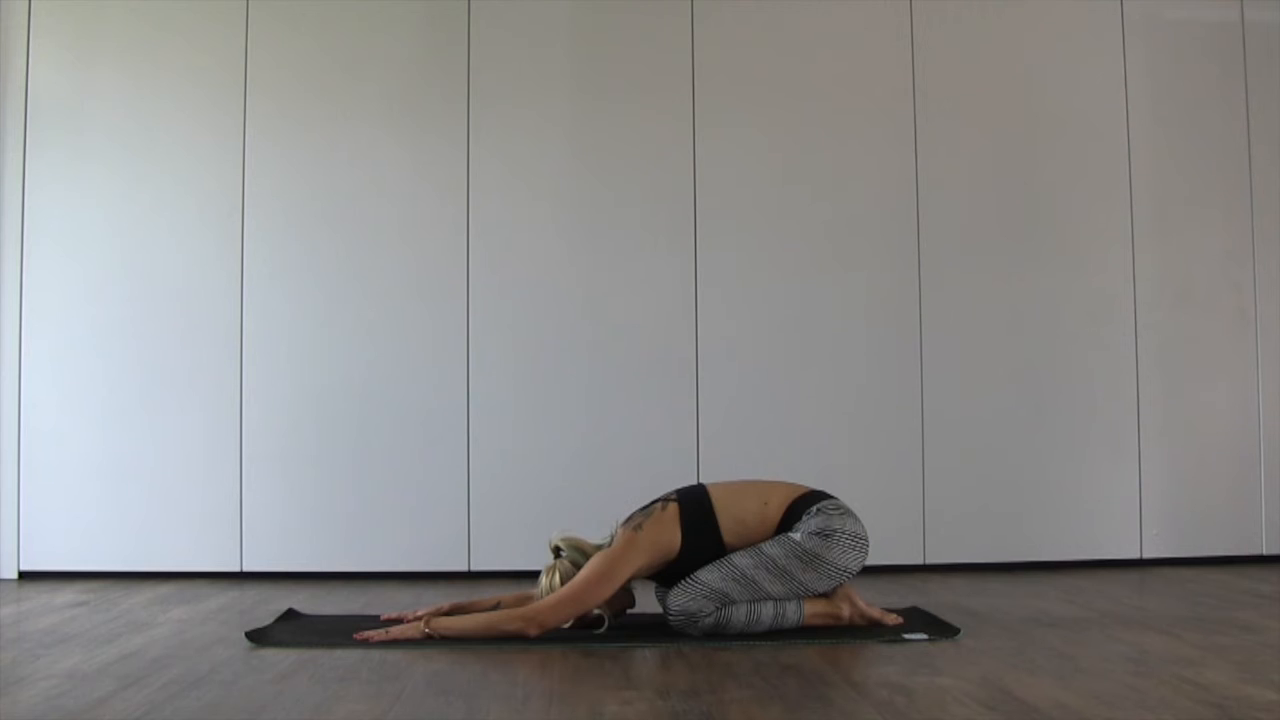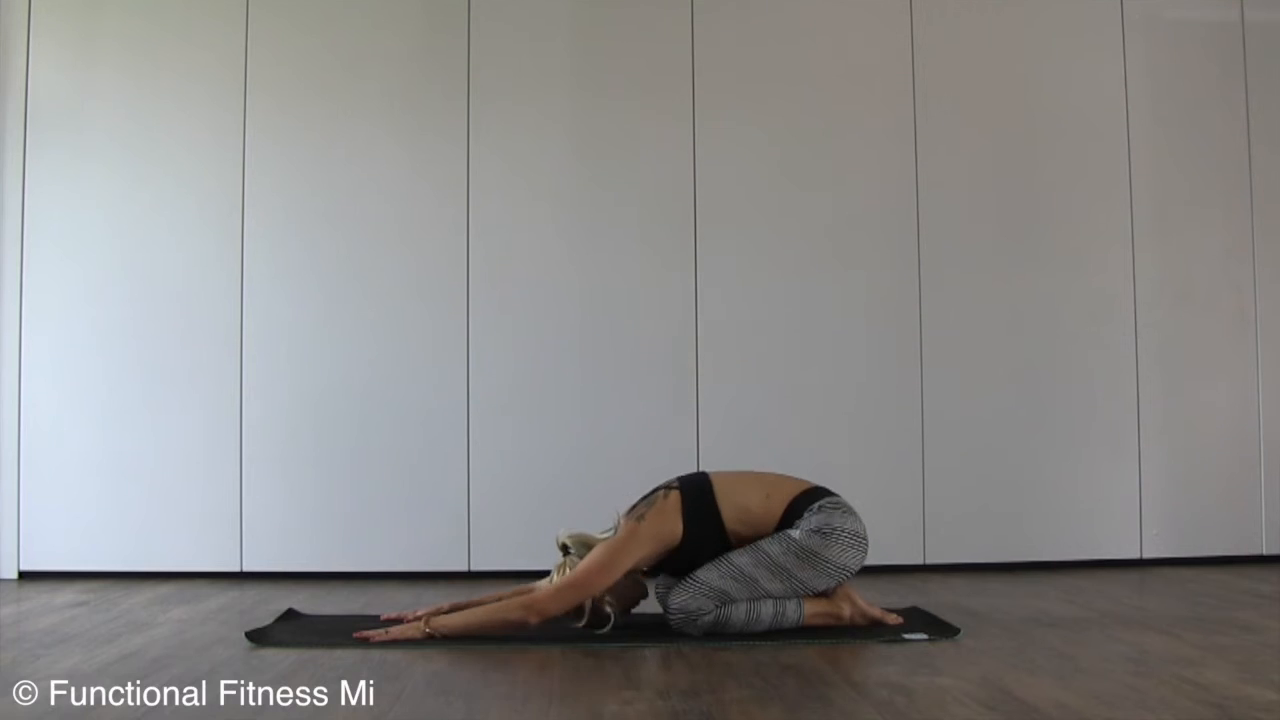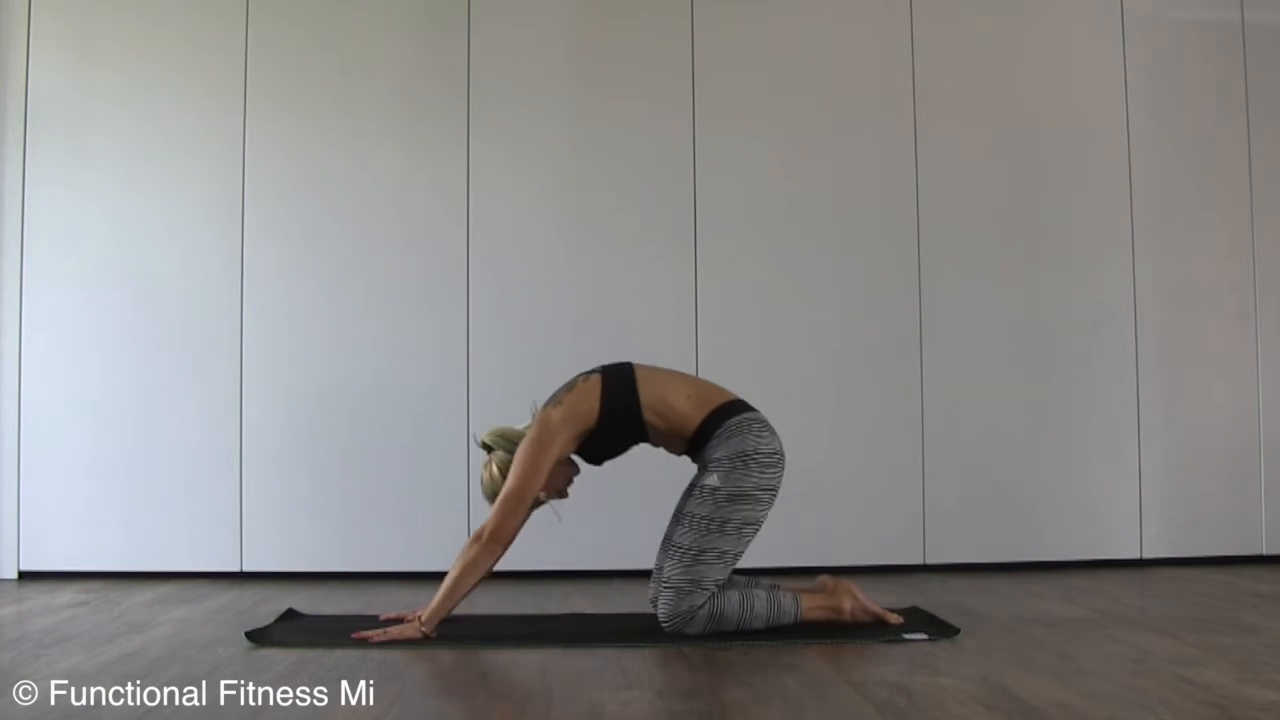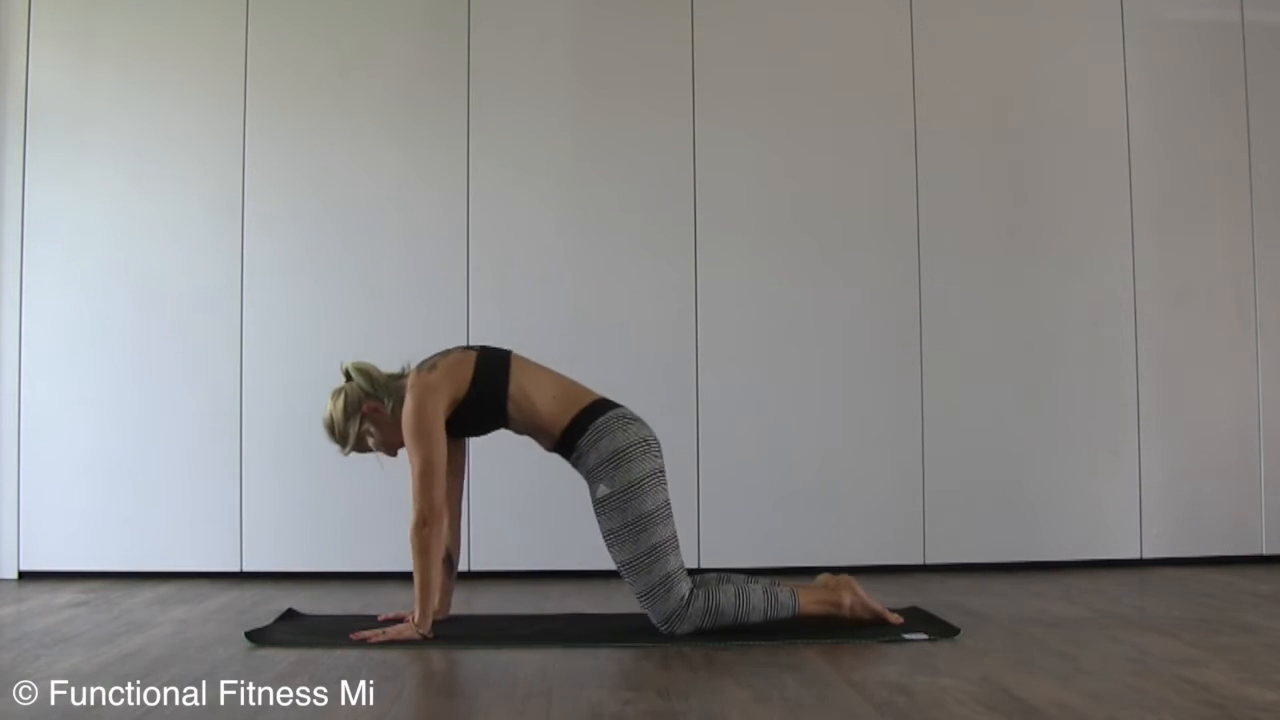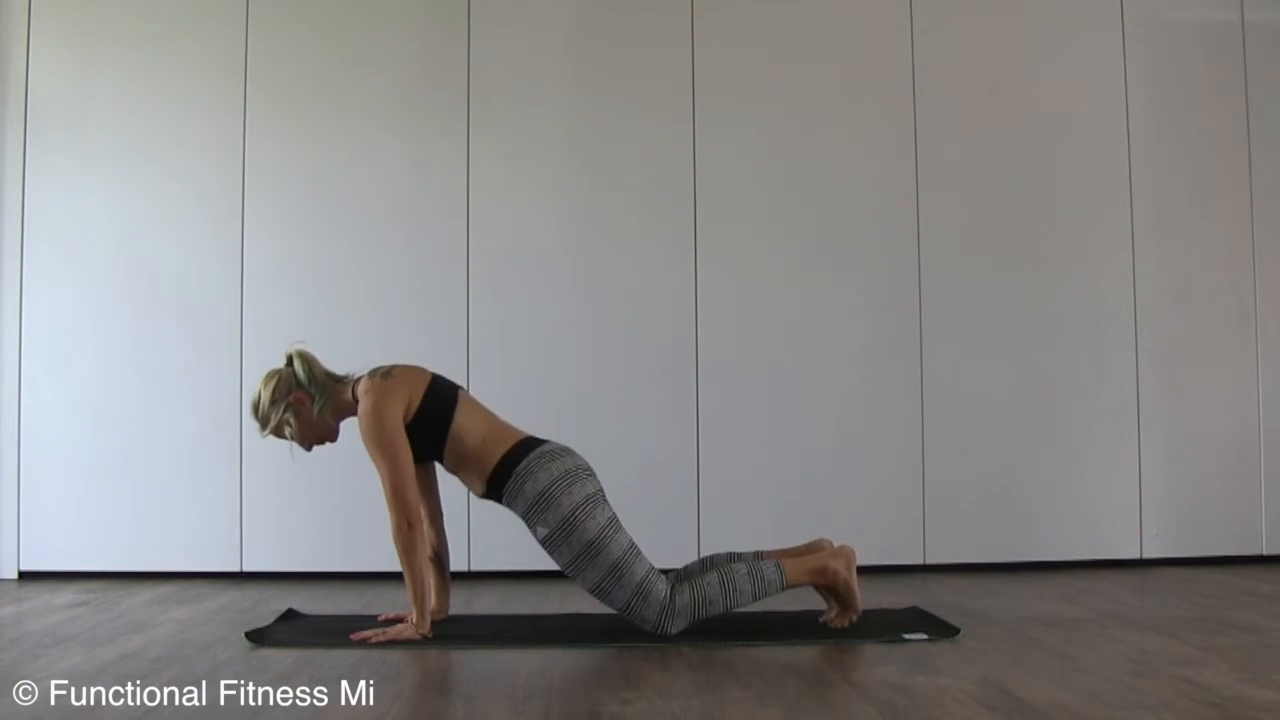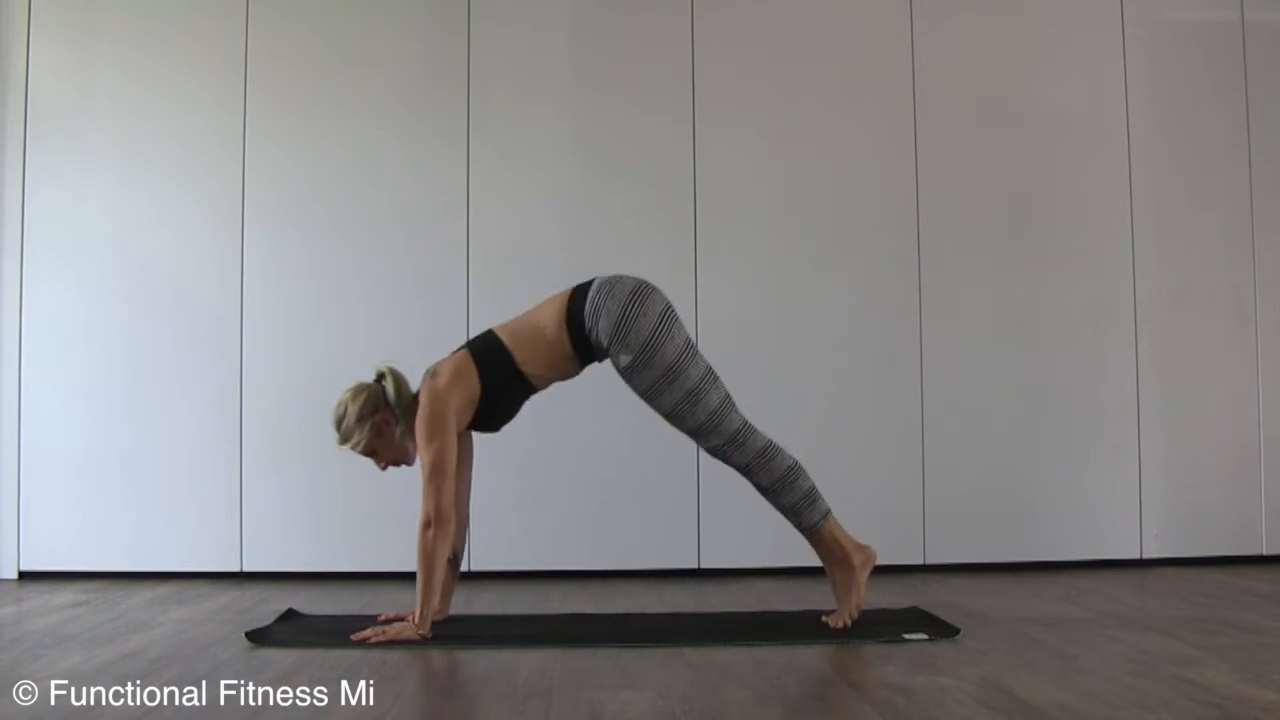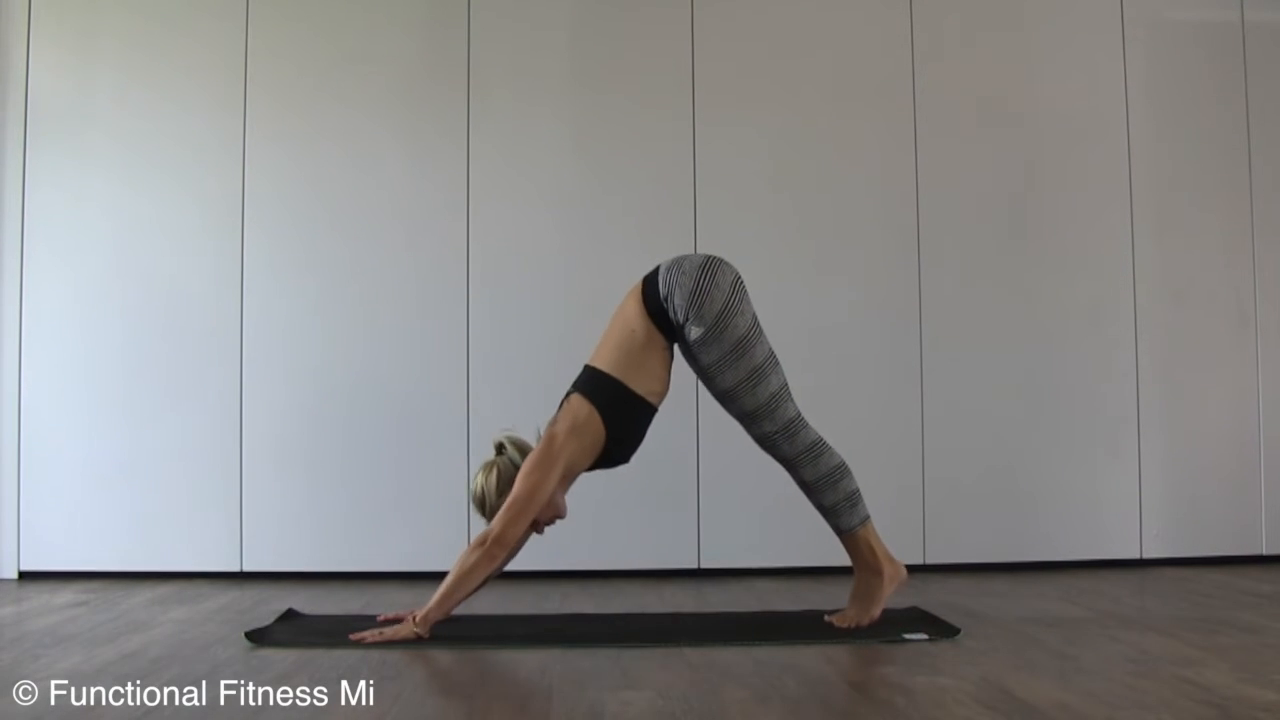
dt=0.7s
person 1, frame 1
left shoulder: (629, 552)
right shoulder: (634, 543)
left elbow: (530, 621)
right elbow: (538, 596)
left wrist: (428, 630)
right wrist: (449, 609)
left hip: (828, 530)
right hip: (811, 526)
left knee: (688, 609)
right knee: (679, 592)
left ankle: (832, 610)
right ankle: (824, 595)
person 1, frame 2
left shoulder: (631, 542)
right shoulder: (634, 537)
left elbow: (533, 610)
right elbow: (541, 590)
left wrist: (429, 628)
right wrist: (445, 607)
left hip: (828, 529)
right hip: (809, 527)
left knee: (687, 608)
right knee: (673, 591)
left ankle: (831, 609)
right ankle: (821, 595)
person 1, frame 3
left shoulder: (549, 430)
right shoulder: (560, 429)
left elbow: (493, 537)
right elbow: (496, 535)
left wrist: (425, 622)
right wrist: (434, 606)
left hip: (743, 452)
right hip: (737, 450)
left knee: (679, 610)
right knee: (675, 592)
left ankle: (831, 605)
right ankle: (819, 592)
person 1, frame 4
left shoulder: (421, 394)
right shoulder: (441, 399)
left elbow: (429, 517)
right elbow: (448, 513)
left wrist: (420, 619)
right wrist: (437, 602)
left hip: (613, 449)
right hip: (613, 445)
left knee: (676, 611)
right knee: (671, 594)
left ankle: (831, 597)
right ankle: (823, 589)
person 1, frame 5
left shoulder: (373, 401)
right shoulder: (394, 402)
left elbow: (408, 520)
right elbow: (428, 515)
left wrist: (419, 618)
right wrist: (437, 603)
left hip: (545, 487)
right hip: (553, 475)
left knee: (664, 611)
right knee: (660, 595)
left ankle: (821, 566)
right ankle: (808, 558)
person 1, frame 6
left shoulder: (437, 404)
right shoulder: (455, 407)
left elbow: (437, 520)
right elbow: (454, 517)
left wrist: (418, 622)
right wrist: (435, 604)
left hip: (622, 313)
right hip: (619, 316)
left knee: (731, 438)
right knee: (728, 444)
left ankle: (846, 554)
right ankle: (838, 557)
person 1, frame 7
left shoulder: (558, 452)
right shoulder: (557, 451)
left elbow: (492, 545)
right elbow: (498, 546)
left wrist: (421, 622)
right wrist: (429, 610)
left hip: (693, 289)
right hip: (682, 299)
left knee: (783, 432)
right knee: (779, 437)
left ankle: (876, 562)
right ankle: (870, 561)
